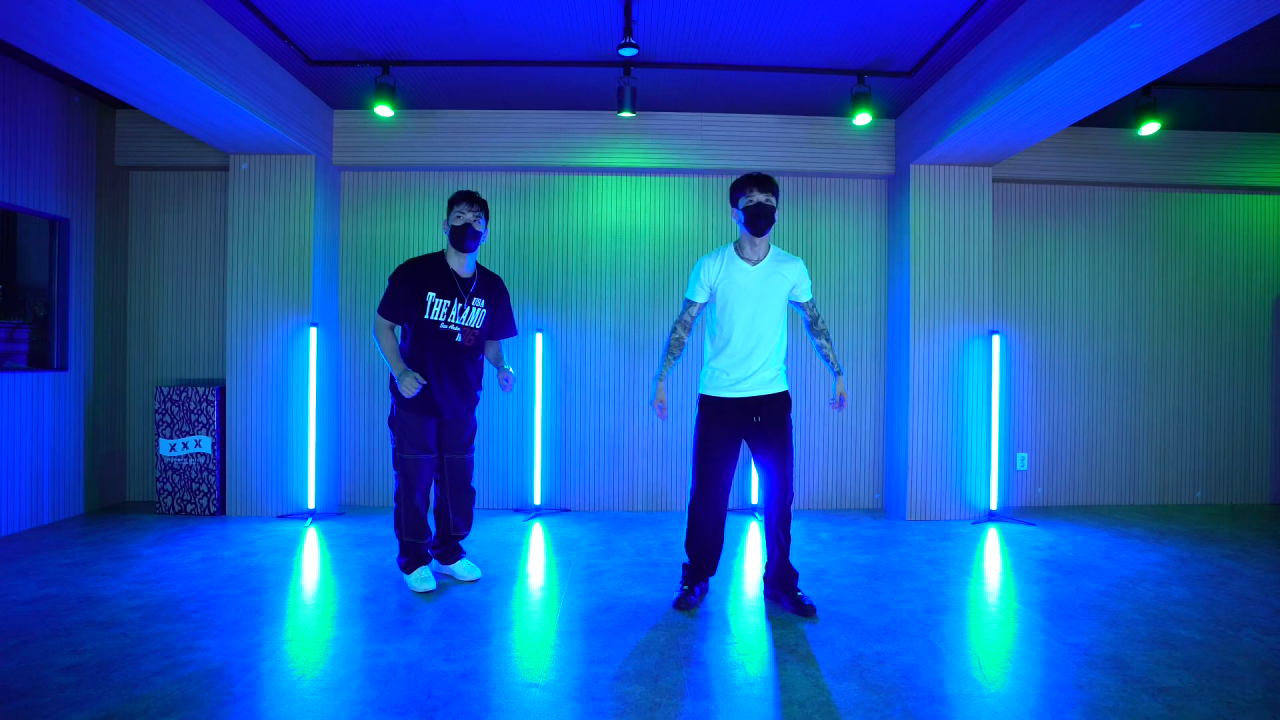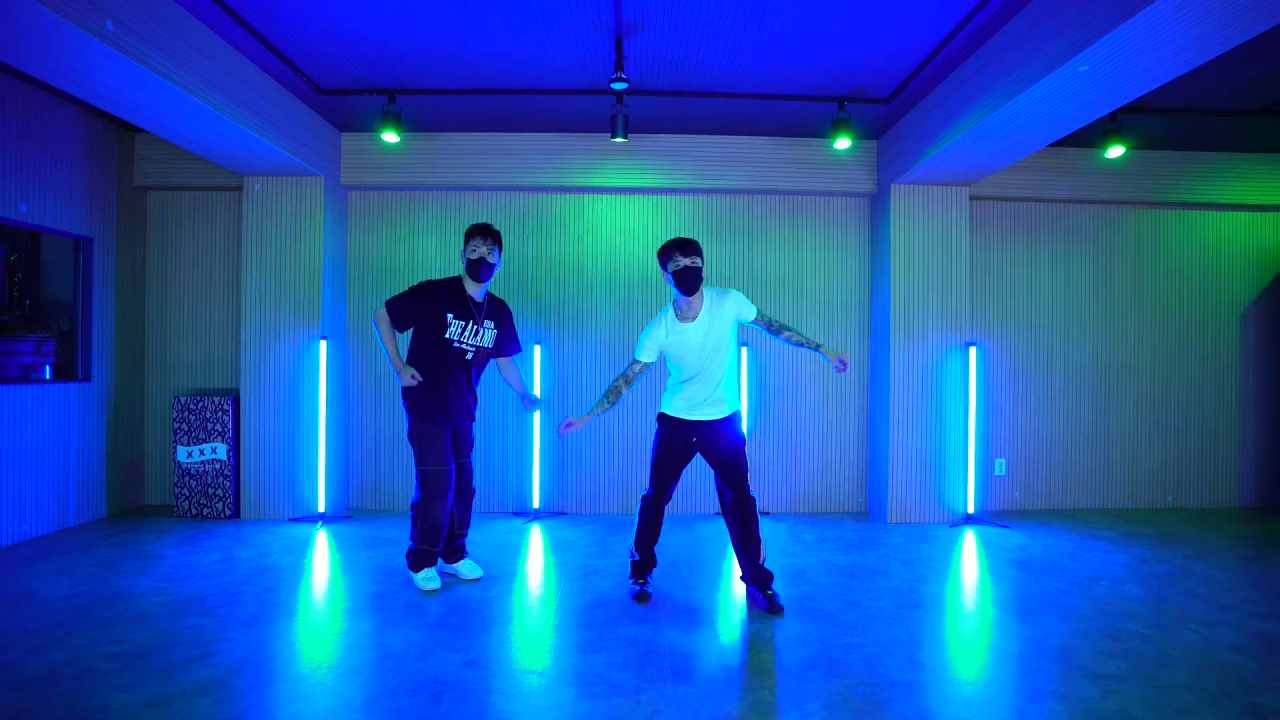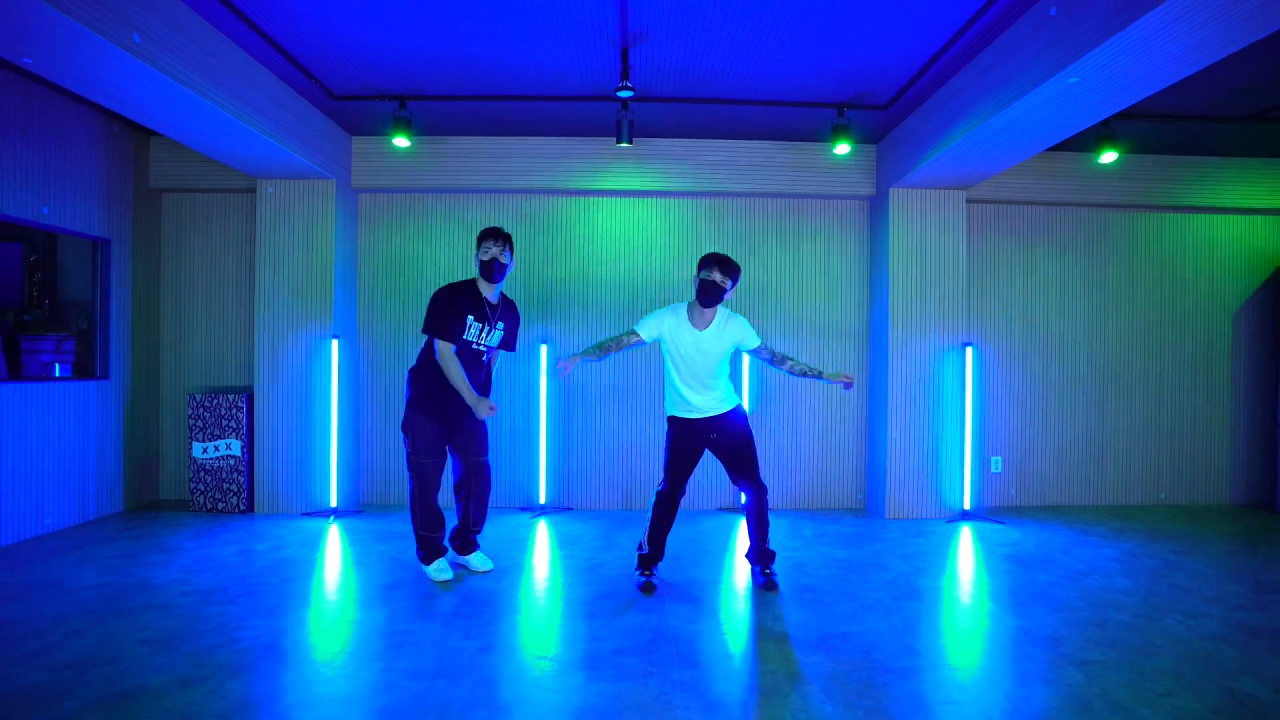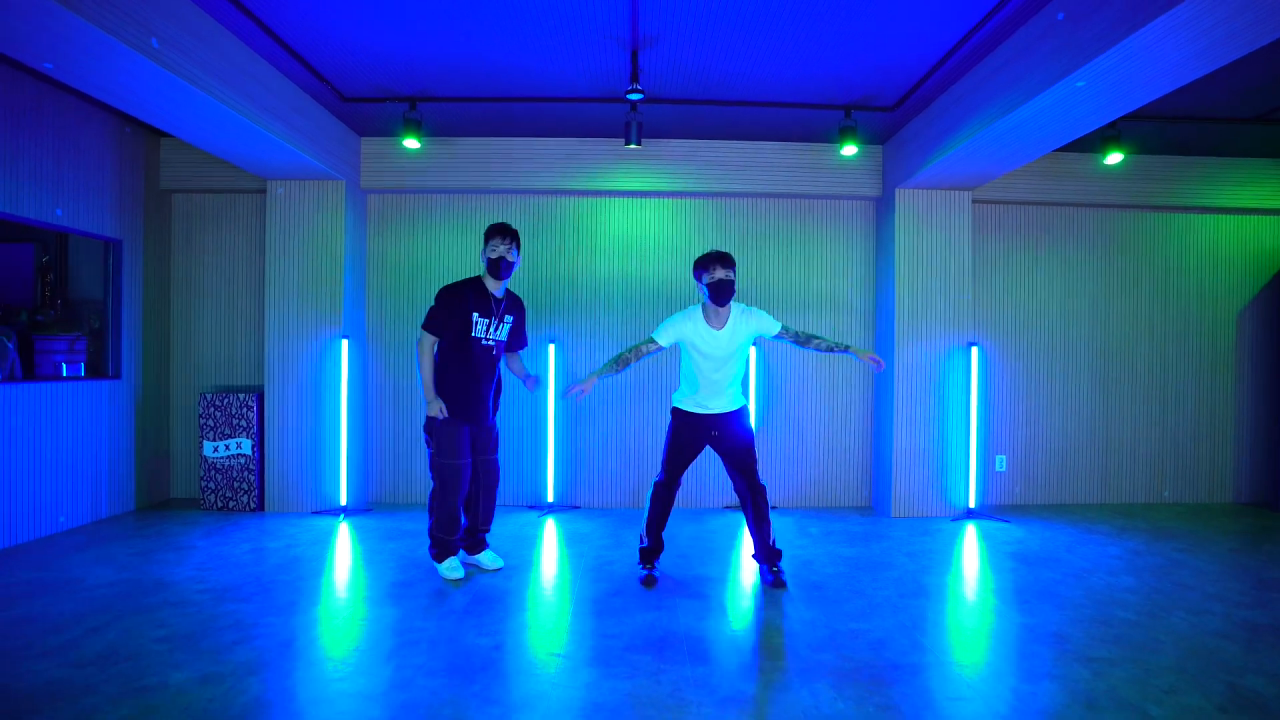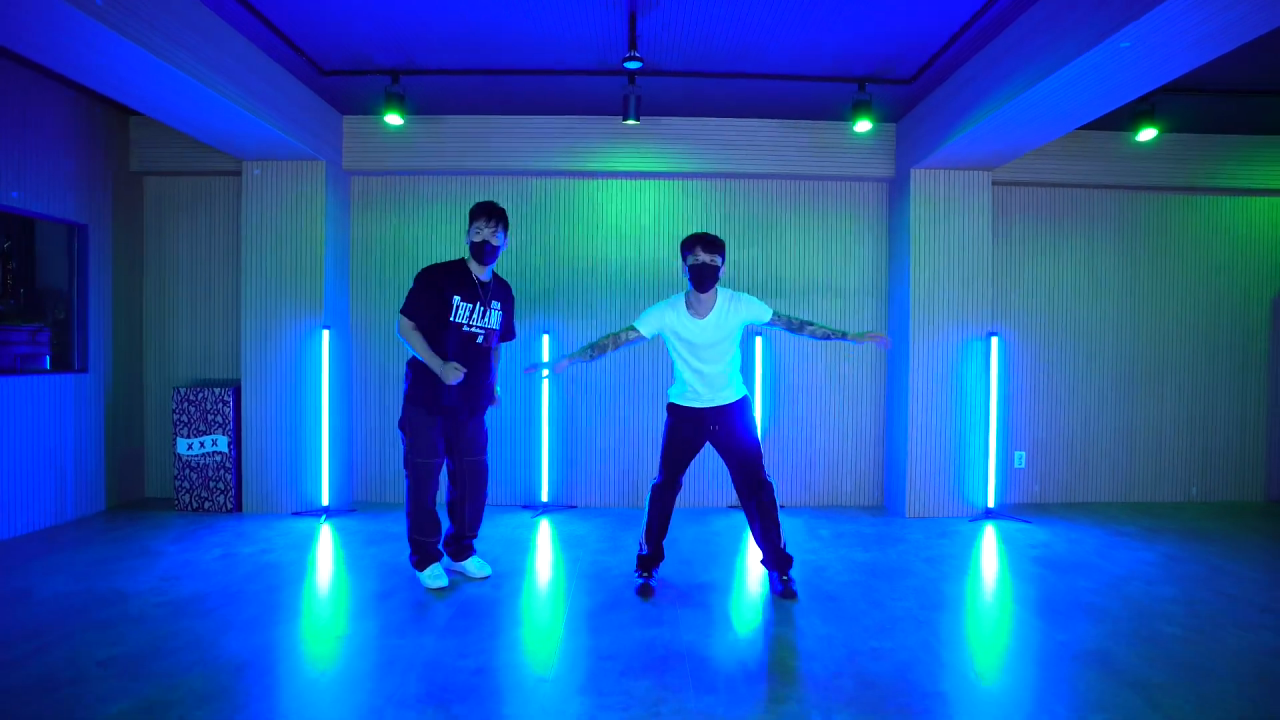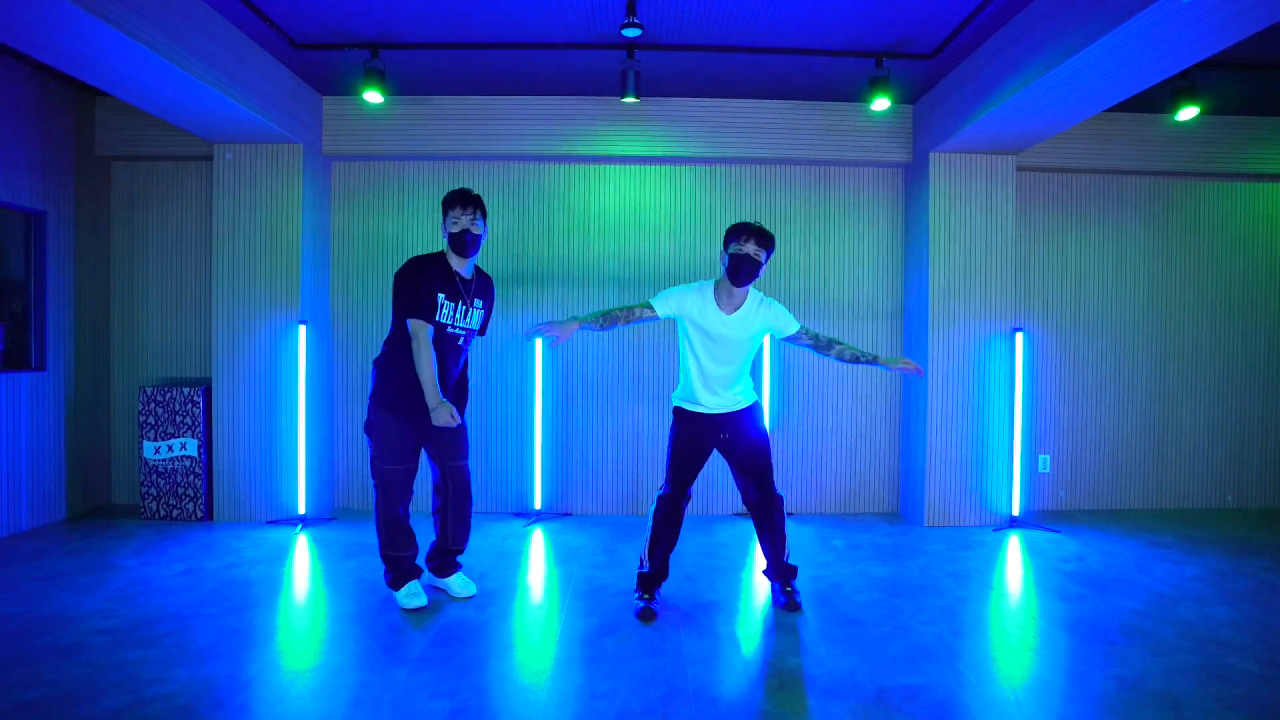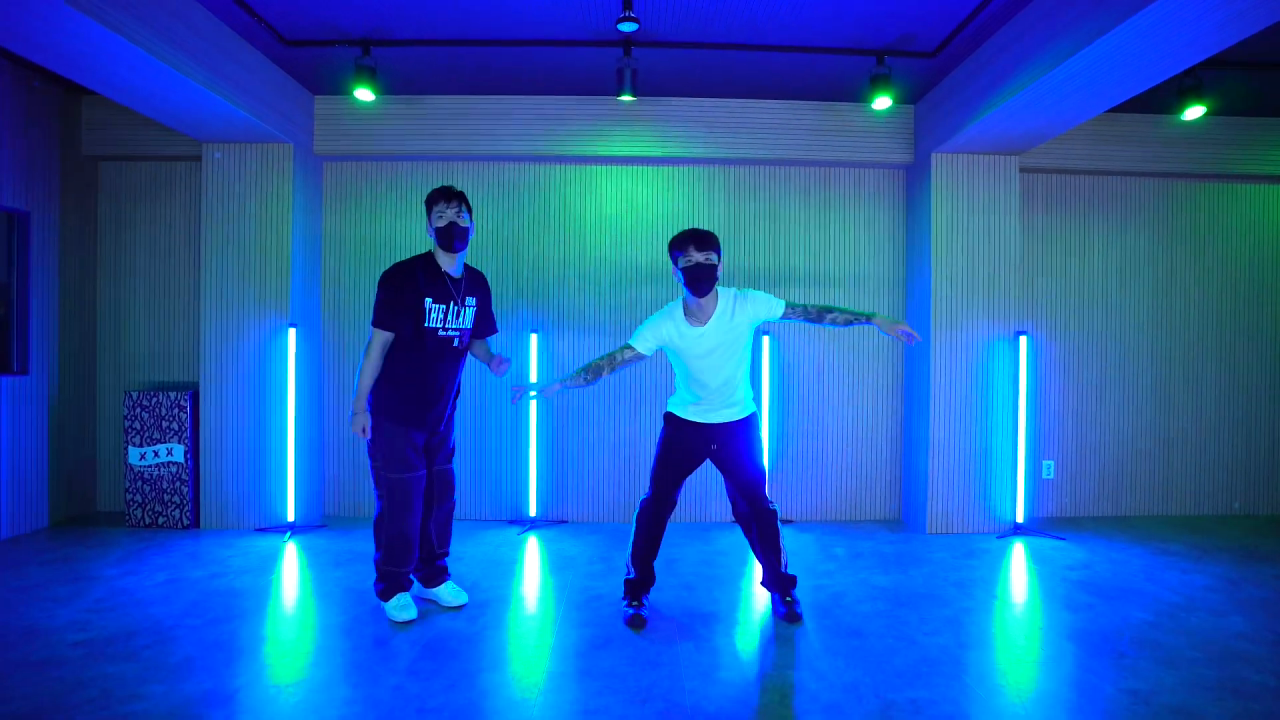
dt=0.4s
person 1, frame 1
left shoulder: (493, 287)
right shoulder: (414, 273)
right elbow: (384, 325)
left wrist: (502, 369)
right wrist: (401, 373)
left hip: (461, 401)
right hip: (416, 398)
left knee: (458, 480)
right knee: (414, 479)
left ankle: (449, 552)
right ankle: (414, 560)
person 1, frame 2
left shoulder: (499, 311)
right shoulder: (432, 294)
left elbow: (504, 359)
right elbow: (384, 316)
left wrist: (525, 395)
right wrist: (399, 365)
left hip: (462, 409)
right hip: (427, 407)
left knee: (461, 483)
right knee: (436, 485)
left ankle: (453, 553)
right ankle: (421, 560)
person 1, frame 3
left shoulder: (508, 311)
right shoulder: (450, 297)
right elbow: (444, 353)
left wrist: (484, 395)
right wrist: (474, 400)
left hip: (469, 406)
right hip: (428, 403)
left knee: (477, 477)
right knee: (427, 479)
left ankle: (465, 545)
right ankle: (432, 553)
person 1, frame 4
left shoulder: (514, 306)
right shoulder: (456, 295)
right elbow: (426, 344)
left wrist: (529, 379)
right wrist: (430, 396)
left hip: (484, 407)
right hip: (449, 405)
left knee: (485, 476)
right knee: (451, 479)
left ankle: (474, 544)
right ankle: (444, 551)
person 1, frame 5
left shoulder: (502, 292)
right shoulder: (436, 278)
right elbow: (406, 326)
left wrist: (491, 386)
right wrist: (438, 366)
left hip: (470, 401)
right hip: (427, 398)
left knee: (472, 477)
right knee: (423, 479)
left ankle: (460, 551)
right ankle: (425, 558)
person 1, frame 6
left shoulder: (484, 286)
right shoulder: (417, 272)
right elbow: (420, 338)
left wrist: (455, 395)
right wrist: (434, 401)
left hip: (448, 402)
right hip: (397, 400)
left knee: (457, 486)
right knee: (394, 490)
left ankle: (444, 566)
right ankle: (402, 575)
person 1, frame 7
left shoulder: (477, 285)
right shoulder: (403, 277)
right elbow: (379, 341)
left wrist: (495, 362)
right wrist: (361, 404)
left hip: (441, 411)
right hip: (396, 412)
left knee: (440, 494)
right knee: (400, 500)
left ankle: (432, 576)
right ankle: (394, 586)
person 2, frame 1
left shoulder: (792, 268)
right shoulder: (711, 266)
left elbow: (814, 321)
right elbow: (683, 324)
left wrist: (838, 373)
right wrist: (661, 379)
left hip: (772, 399)
right hip: (719, 400)
left knee: (780, 492)
right knee: (707, 491)
left ankle: (780, 581)
right ankle: (695, 578)
person 2, frame 2
left shoulder: (730, 302)
right shoulder: (660, 327)
left elbow: (772, 326)
right elbow: (628, 376)
left wrist: (821, 350)
right wrist: (587, 415)
left hip: (723, 420)
right hip: (676, 421)
left knee: (739, 501)
right knee: (656, 496)
left ankle: (757, 581)
right ankle: (640, 571)
person 2, frame 3
left shoulder: (736, 326)
right shoulder: (667, 319)
left elbow: (774, 357)
right elbow: (621, 342)
left wrist: (825, 377)
right wrist: (578, 358)
left hip: (728, 416)
right hip: (684, 420)
left knee: (753, 487)
right knee: (670, 490)
left ankle: (761, 560)
right ankle: (647, 563)
person 2, frame 4
left shoulder: (751, 319)
right shoulder: (682, 324)
left elbow: (798, 336)
right elbow: (638, 352)
left wrist: (851, 350)
right wrist: (594, 378)
left hip: (732, 415)
right hip: (688, 416)
left knee: (751, 487)
right knee: (666, 483)
left ankle: (768, 560)
right ankle: (649, 557)
person 2, frame 5
left shoulder: (741, 306)
right shoulder: (666, 312)
left elbow: (793, 325)
right elbow: (617, 338)
left wrist: (850, 336)
right wrist: (567, 360)
left hip: (732, 409)
right hip: (685, 411)
left knee: (756, 485)
right knee: (665, 485)
left ankle: (778, 567)
right ankle: (647, 566)
person 2, frame 6
left shoulder: (767, 311)
right shoulder: (687, 298)
left elbow: (819, 341)
right elbow: (629, 314)
left wrist: (883, 360)
right wrist: (574, 324)
left hip: (742, 415)
right hip: (691, 415)
left knee: (764, 498)
right knee: (672, 497)
left ankle: (781, 578)
right ankle: (648, 584)
person 2, frame 7
left shoulder: (748, 305)
right shoulder: (663, 324)
left elbow: (809, 312)
right elbow: (613, 361)
left wrist: (875, 320)
right wrist: (555, 385)
left hip: (737, 425)
right hip: (684, 424)
left knee: (755, 507)
right knee: (655, 504)
left ankle: (781, 588)
right ankle: (636, 592)
